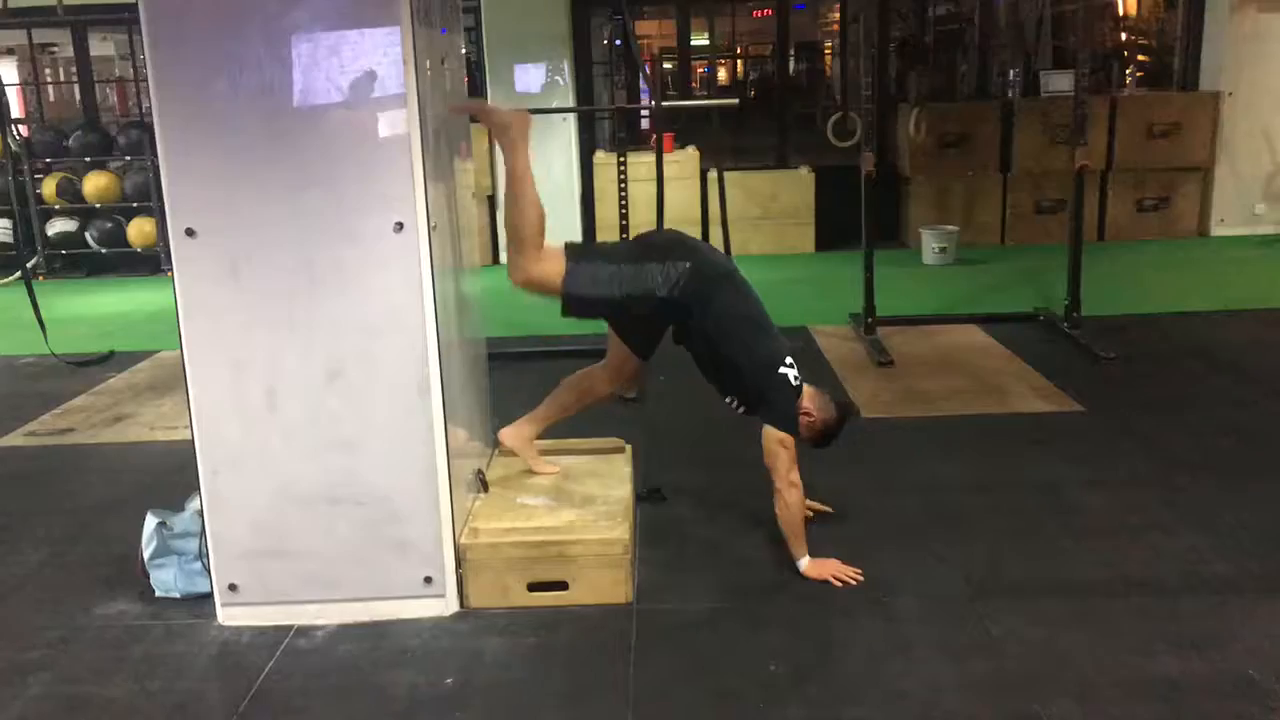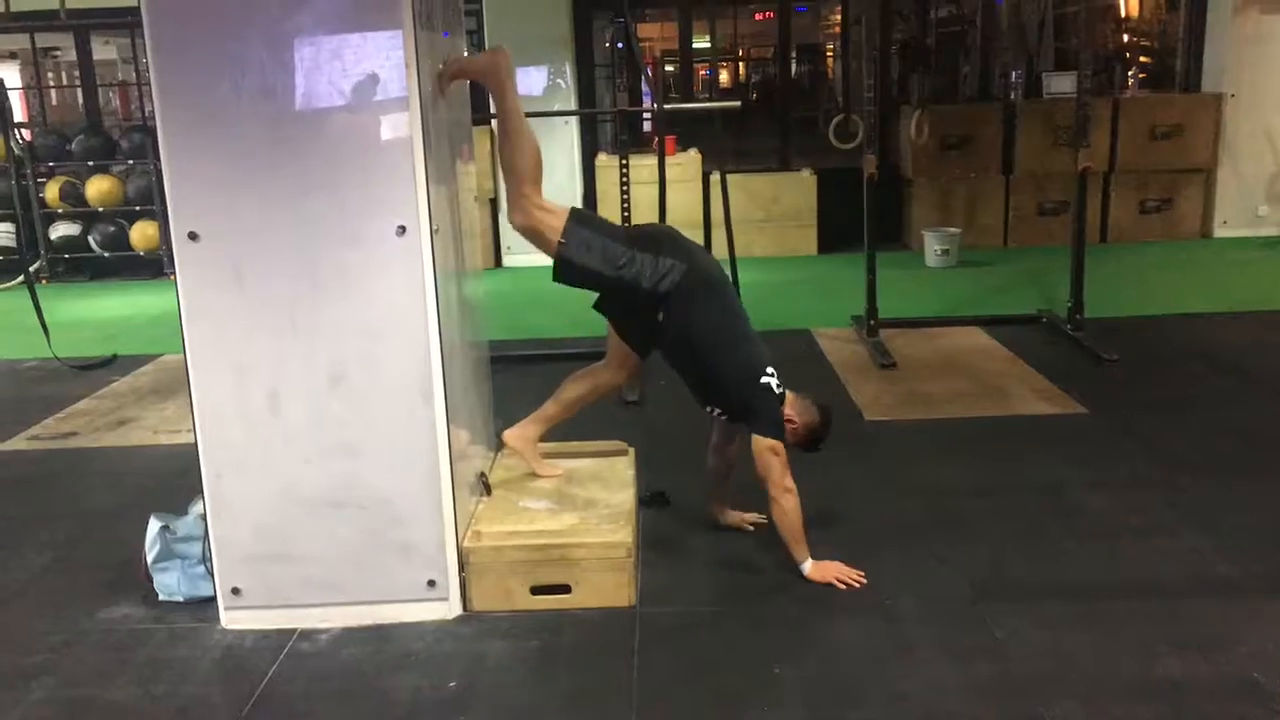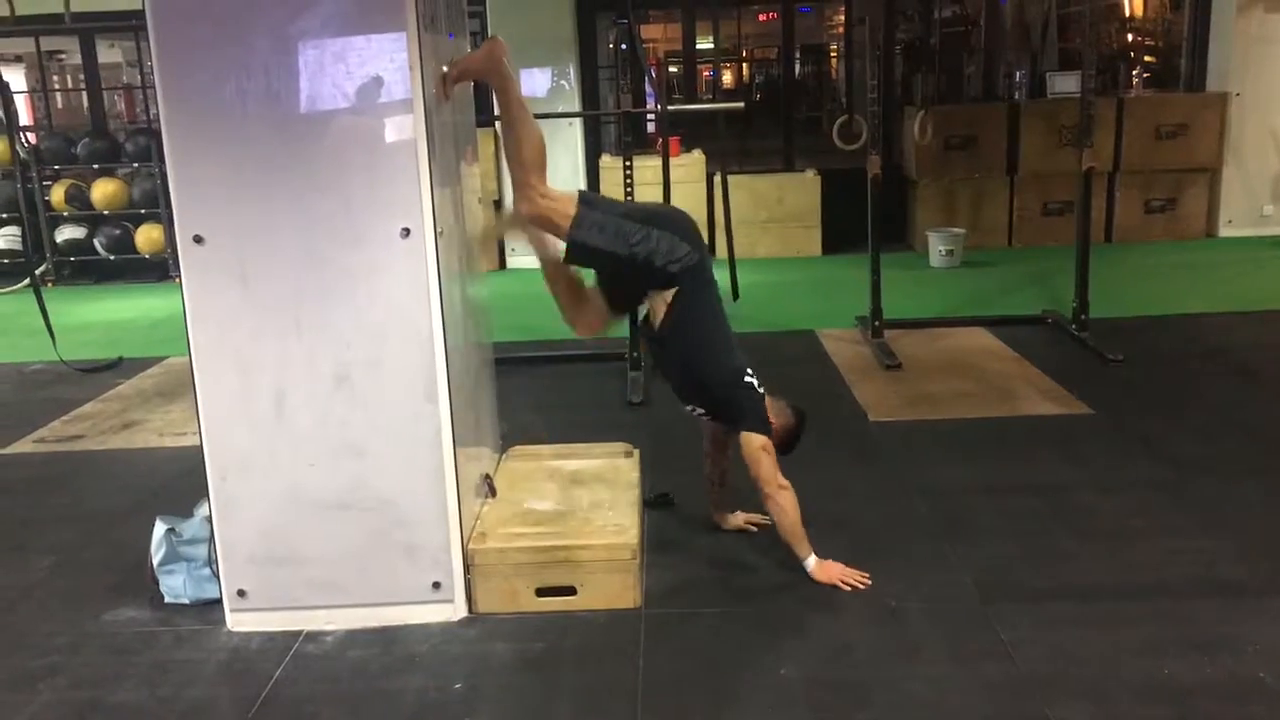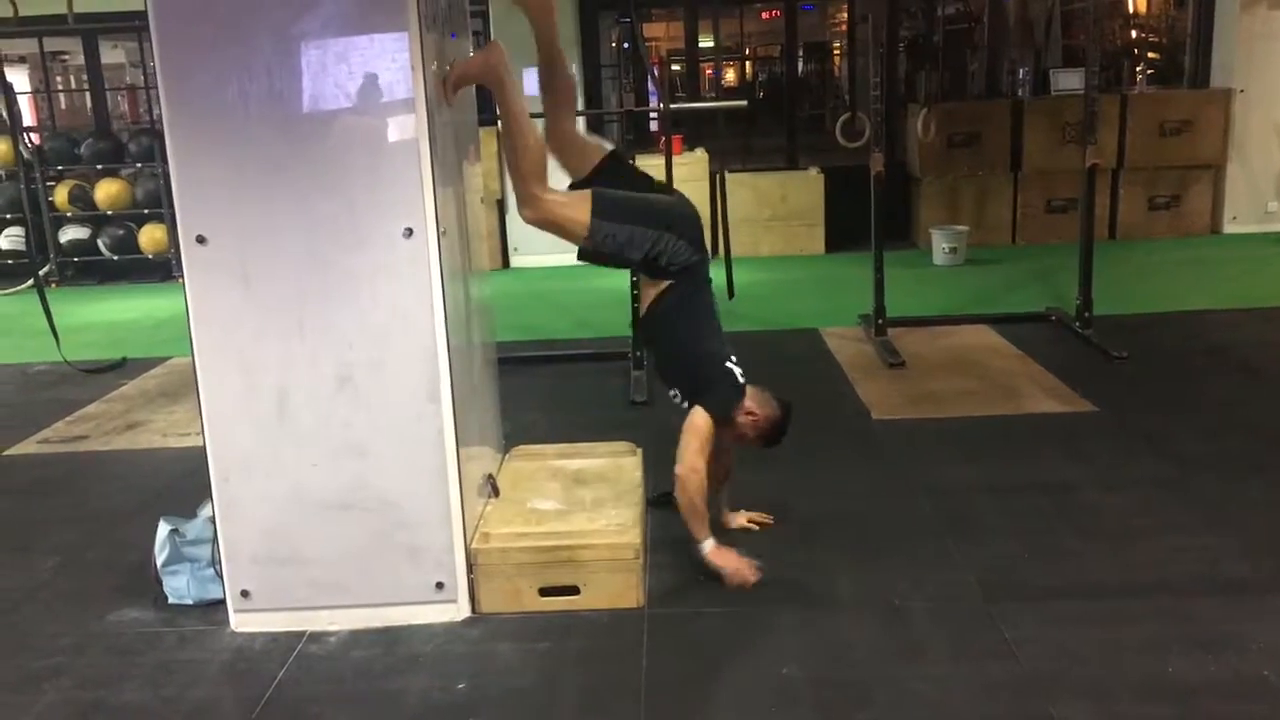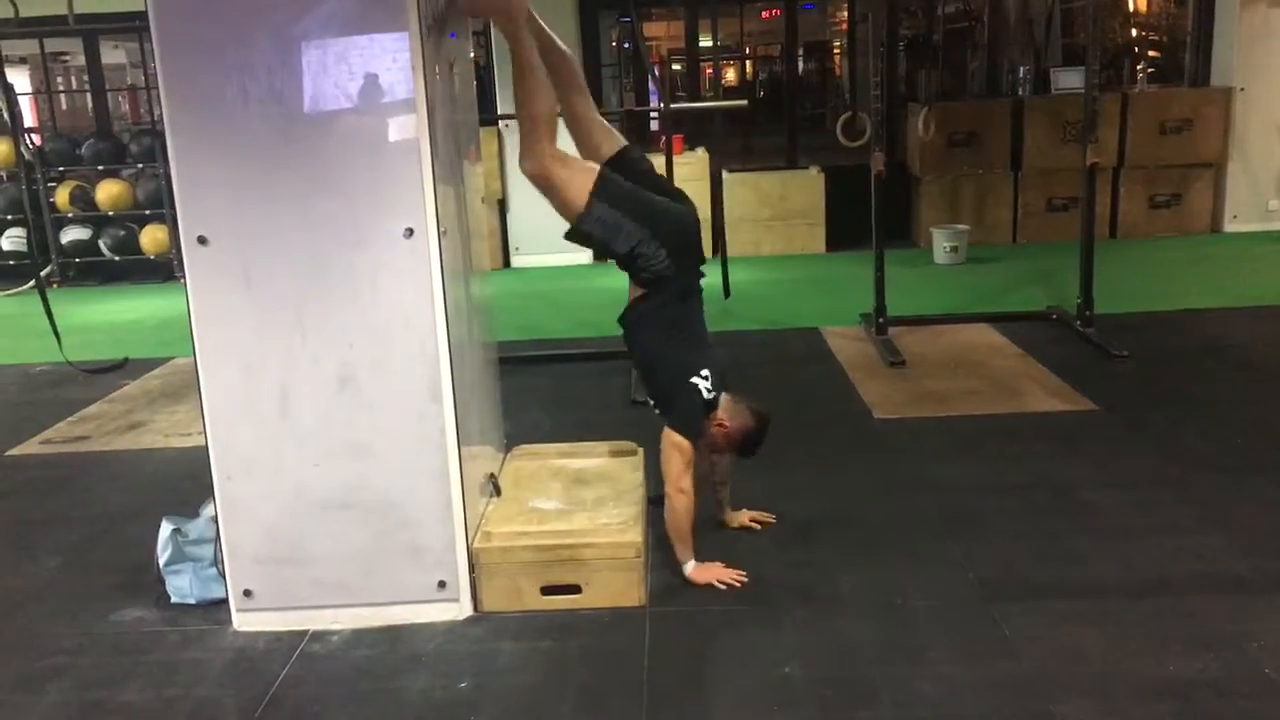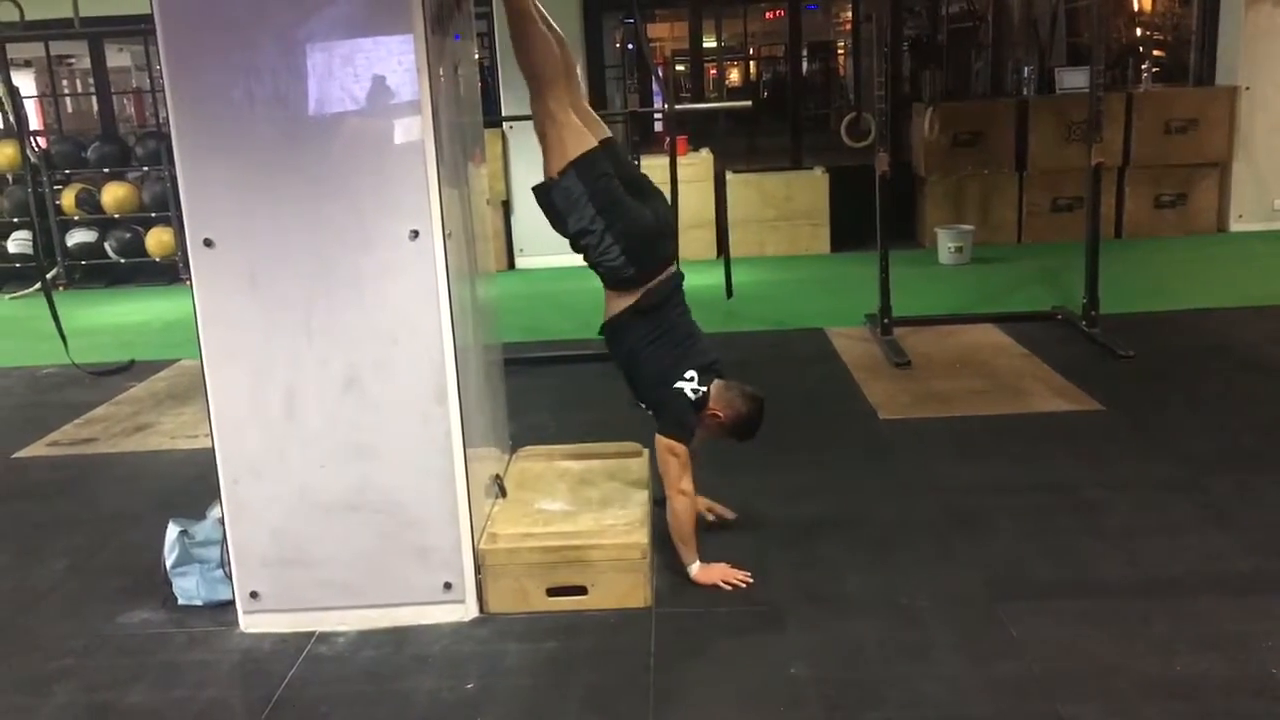
dt=0.3s
person 1, frame 1
left shoulder: (781, 380)
right shoulder: (780, 396)
right elbow: (786, 483)
left wrist: (788, 493)
right wrist: (804, 558)
left hip: (677, 275)
right hip: (675, 277)
left knee: (616, 375)
right knee: (531, 268)
left ankle: (524, 431)
right ankle: (513, 137)
person 1, frame 2
left shoulder: (748, 396)
right shoulder: (763, 404)
left elbow: (723, 441)
right elbow: (781, 490)
left wrist: (721, 508)
right wrist: (808, 565)
left hip: (671, 274)
right hip: (665, 275)
left knee: (617, 369)
right knee: (528, 210)
left ankle: (529, 431)
right ankle: (498, 76)
person 1, frame 3
left shoulder: (730, 397)
right shoulder: (744, 402)
left elbow: (714, 450)
right elbow: (775, 487)
left wrist: (721, 512)
right wrist: (812, 562)
left hip: (666, 259)
right hip: (669, 257)
left knee: (590, 320)
right knee: (535, 201)
left ankle: (534, 235)
right ankle: (498, 70)
person 1, frame 4
left shoulder: (725, 389)
right shoulder: (720, 389)
left elbow: (714, 450)
right elbow: (687, 472)
left wrist: (726, 510)
right wrist: (708, 545)
left hip: (671, 239)
right hip: (669, 245)
left knee: (563, 141)
right knee: (538, 205)
right ankle: (498, 72)
person 1, frame 5
left shoulder: (706, 395)
right shoulder: (691, 402)
left elbow: (713, 452)
right elbow: (677, 489)
left wrist: (730, 511)
right wrist: (690, 565)
left hip: (669, 224)
right hip: (663, 247)
left knee: (579, 105)
right knee: (541, 162)
person 1, frame 6
left shoulder: (701, 378)
right shoulder: (681, 396)
right elbow: (678, 490)
left wrist: (694, 501)
right wrist: (694, 565)
left hip: (644, 227)
right hip: (629, 246)
left knee: (565, 98)
right knee: (555, 104)
